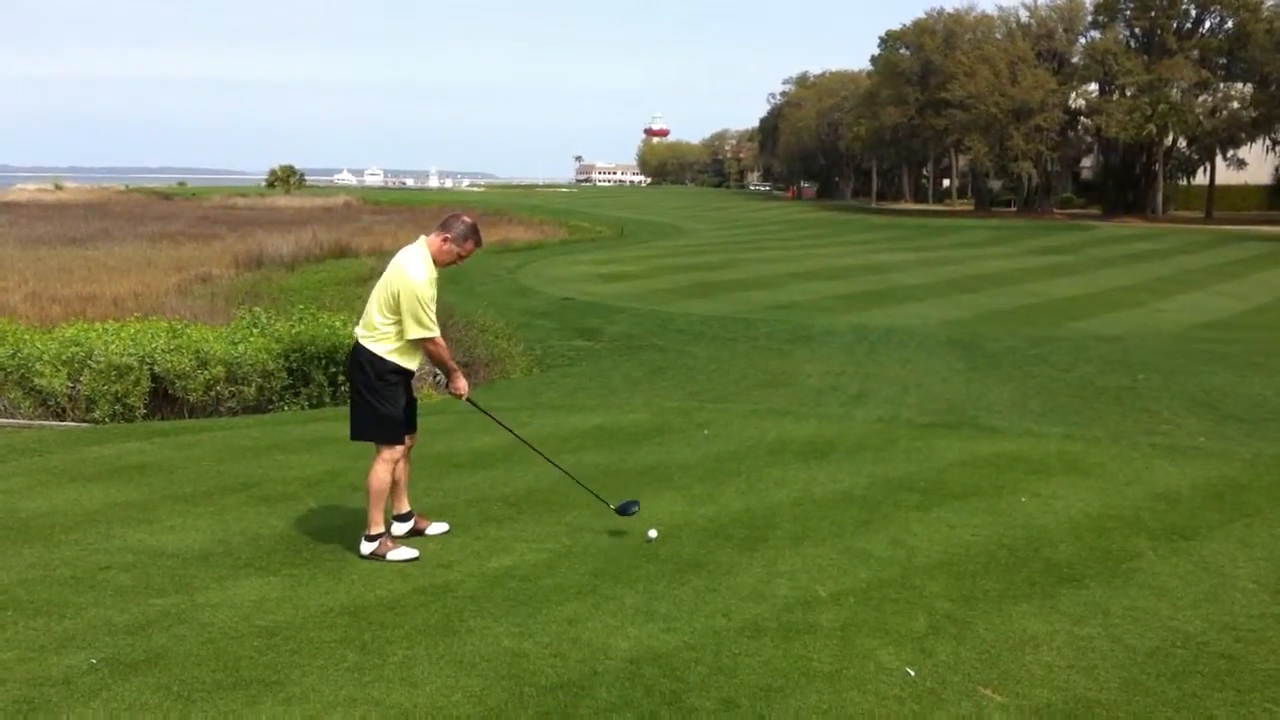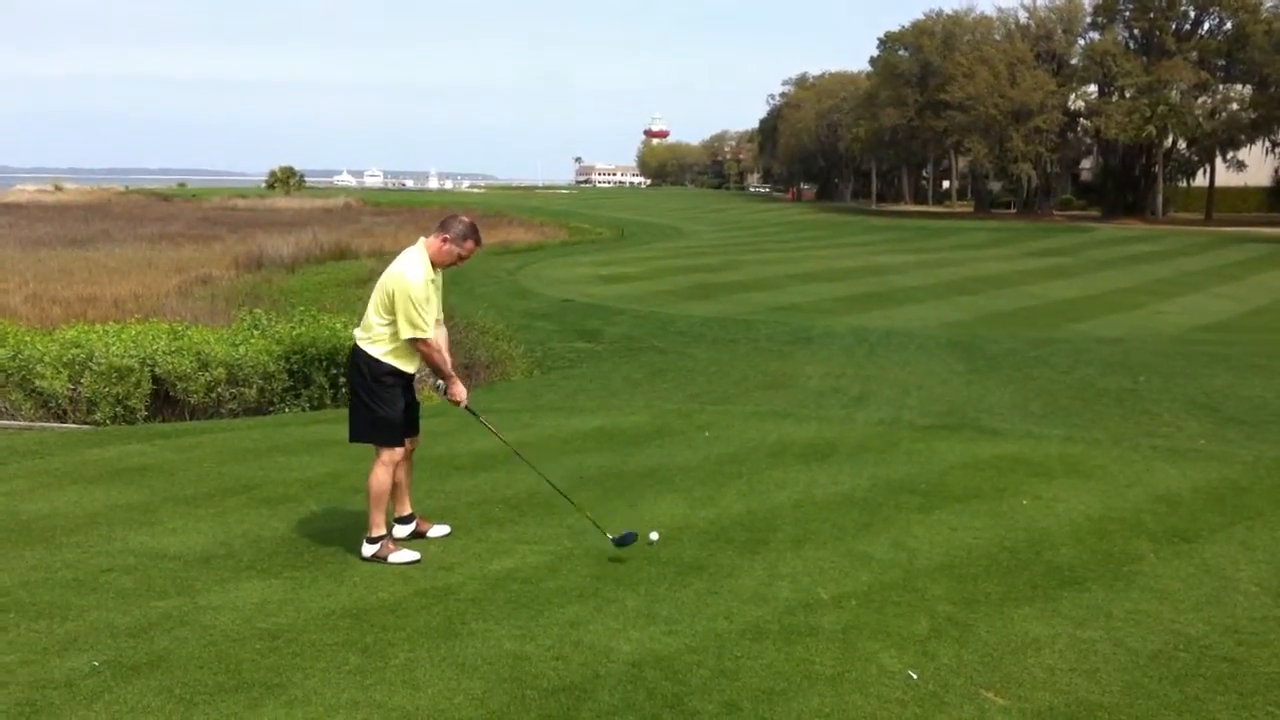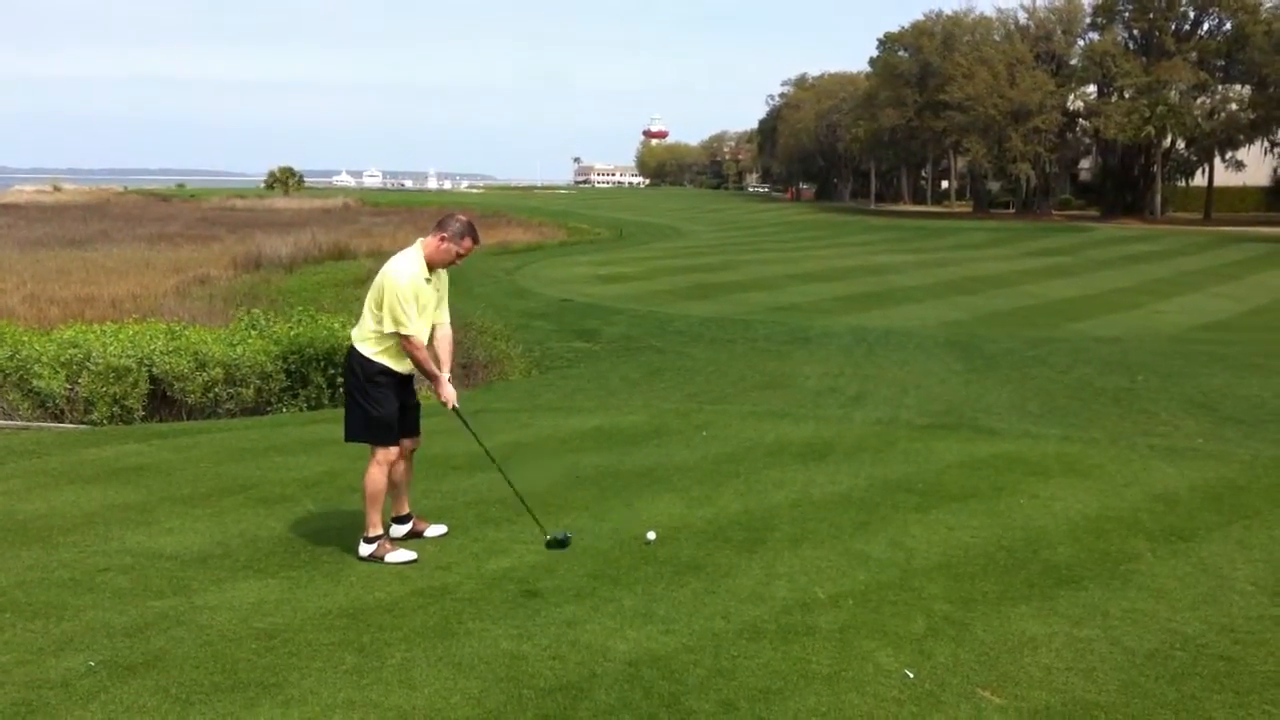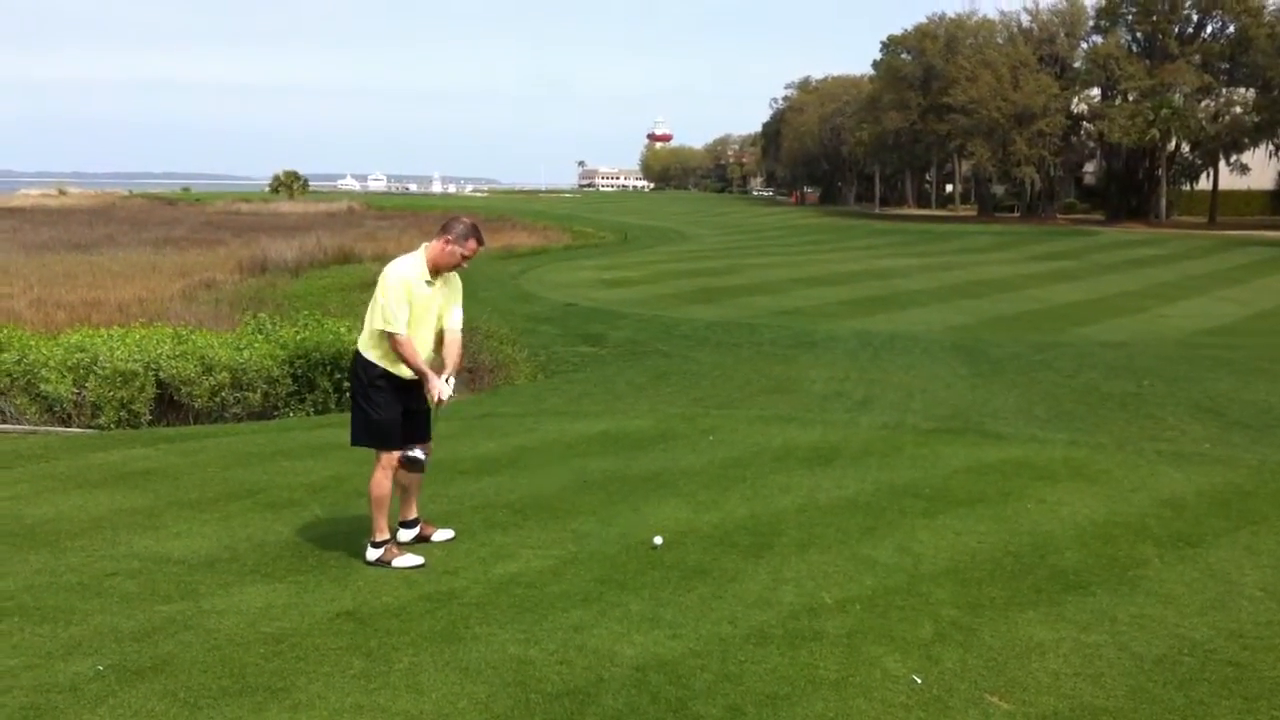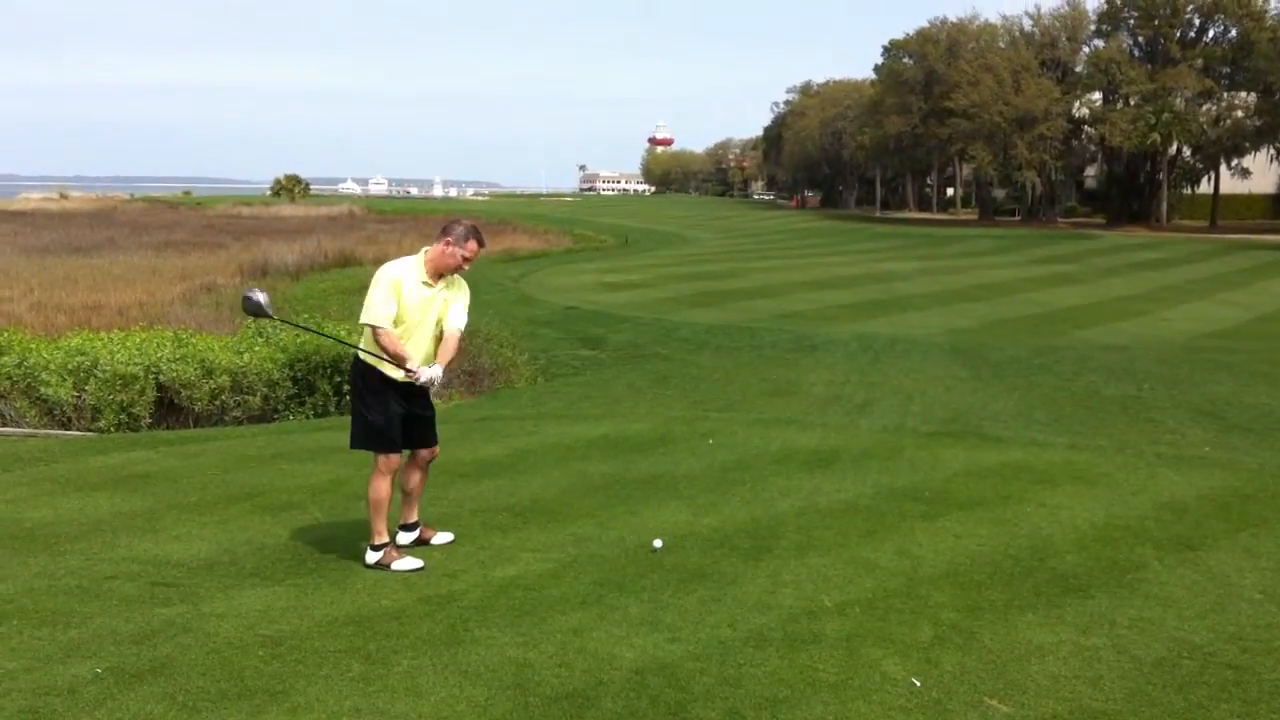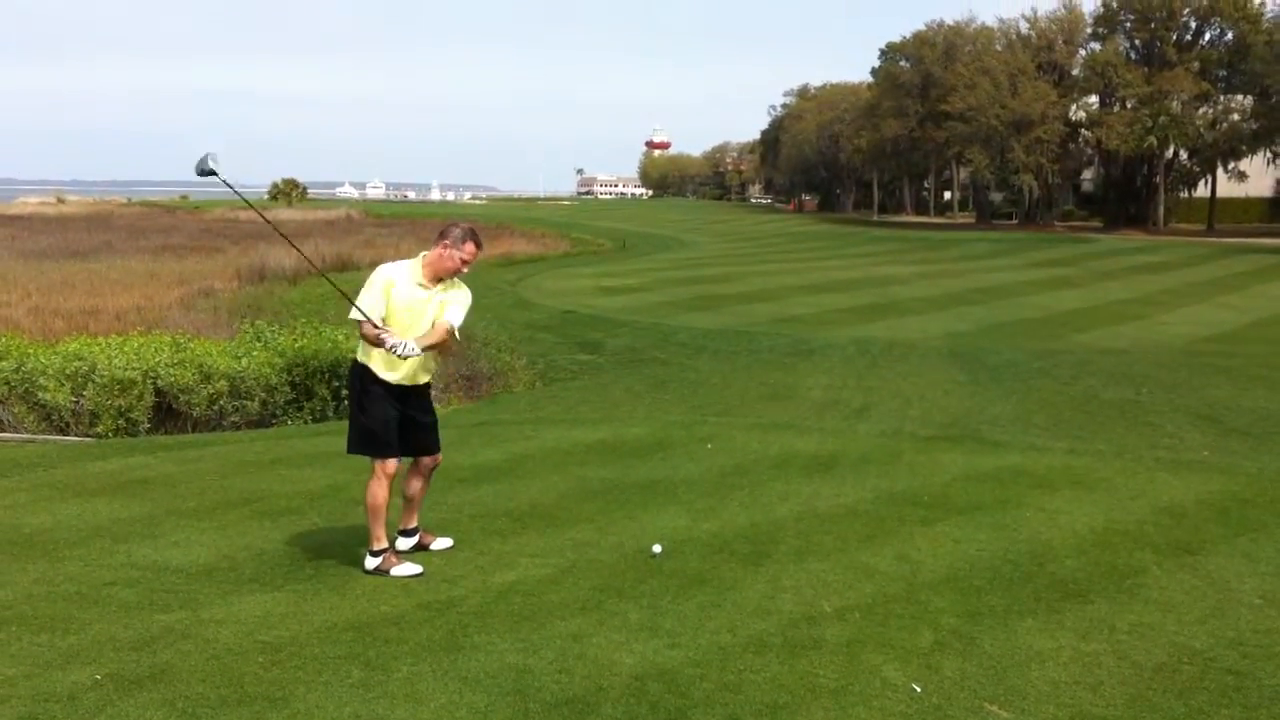
dt=0.1s
person 1, frame 1
left shoulder: (419, 255)
right shoulder: (415, 275)
left elbow: (430, 329)
right elbow: (429, 339)
left wrist: (445, 368)
right wrist: (455, 374)
left hip: (392, 363)
right hip: (377, 365)
left knee: (405, 441)
right knee: (389, 450)
left ankle: (403, 517)
right ankle: (374, 537)
person 1, frame 2
left shoulder: (432, 269)
right shoulder: (411, 275)
left elbow: (436, 325)
right elbow: (422, 342)
left wrist: (450, 372)
right wrist: (451, 381)
left hip: (399, 367)
right hip: (375, 367)
left knee: (407, 444)
right knee: (389, 452)
left ankle: (405, 520)
right ankle: (376, 540)
person 1, frame 3
left shoulder: (437, 274)
right shoulder: (403, 274)
left elbow: (442, 327)
right elbow: (409, 339)
left wrist: (444, 374)
right wrist: (438, 381)
left hip: (397, 369)
right hip: (371, 367)
left knee: (407, 444)
right knee: (385, 452)
left ankle: (402, 520)
right ankle: (372, 539)
person 1, frame 4
left shoulder: (452, 283)
right shoulder: (400, 272)
left elbow: (453, 333)
right elbow: (395, 335)
left wrist: (447, 377)
right wrist: (429, 376)
left hip: (412, 378)
right hip: (377, 372)
left knee: (418, 449)
right knee: (389, 456)
left ankle: (409, 524)
right ankle: (379, 544)
person 1, frame 5
left shoulder: (457, 288)
right shoulder: (394, 272)
left elbow: (452, 333)
right elbow: (378, 331)
left wrist: (437, 368)
right wrist: (411, 363)
left hip: (415, 382)
right hip: (378, 375)
left knee: (425, 452)
right knee: (388, 460)
left ankle: (410, 527)
right ankle: (378, 547)
person 1, frame 6
left shoulder: (459, 294)
right shoulder: (389, 274)
left elbow: (445, 331)
right elbow: (365, 327)
left wrist: (416, 345)
right wrist: (387, 339)
left hip: (415, 386)
right hip: (374, 381)
left knee: (428, 459)
right knee: (386, 466)
left ankle: (409, 533)
right ankle: (378, 552)
